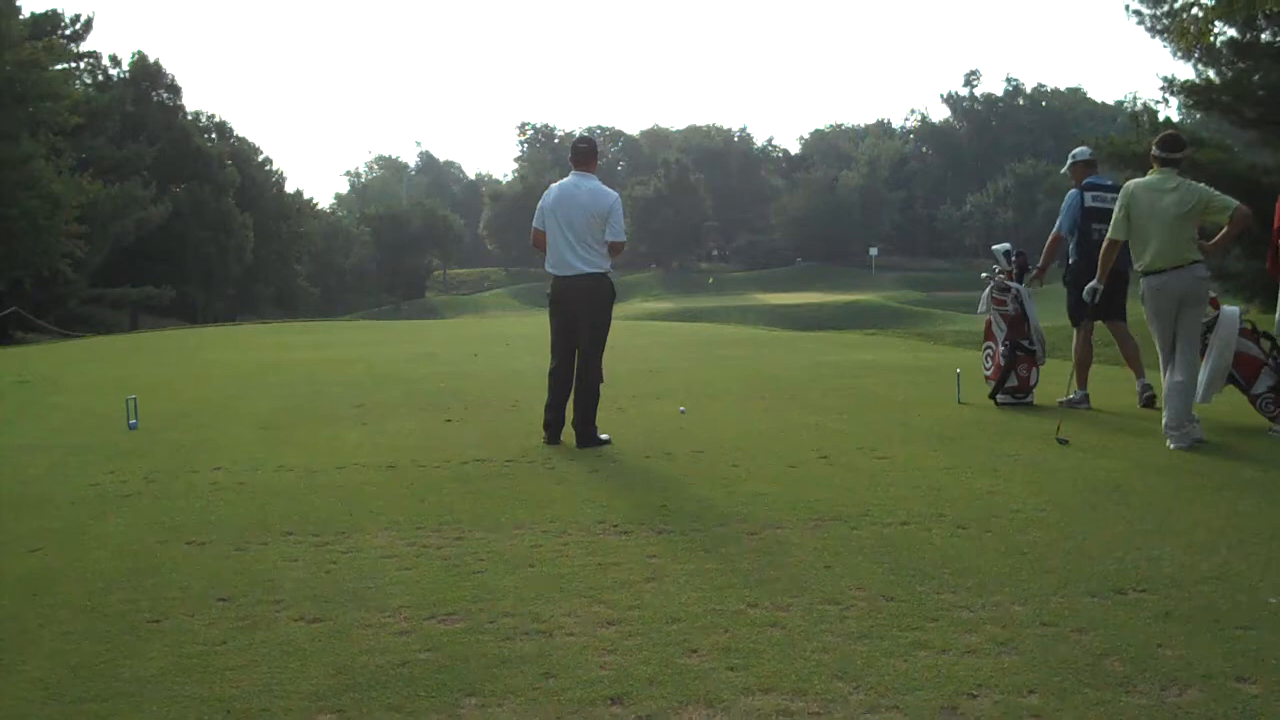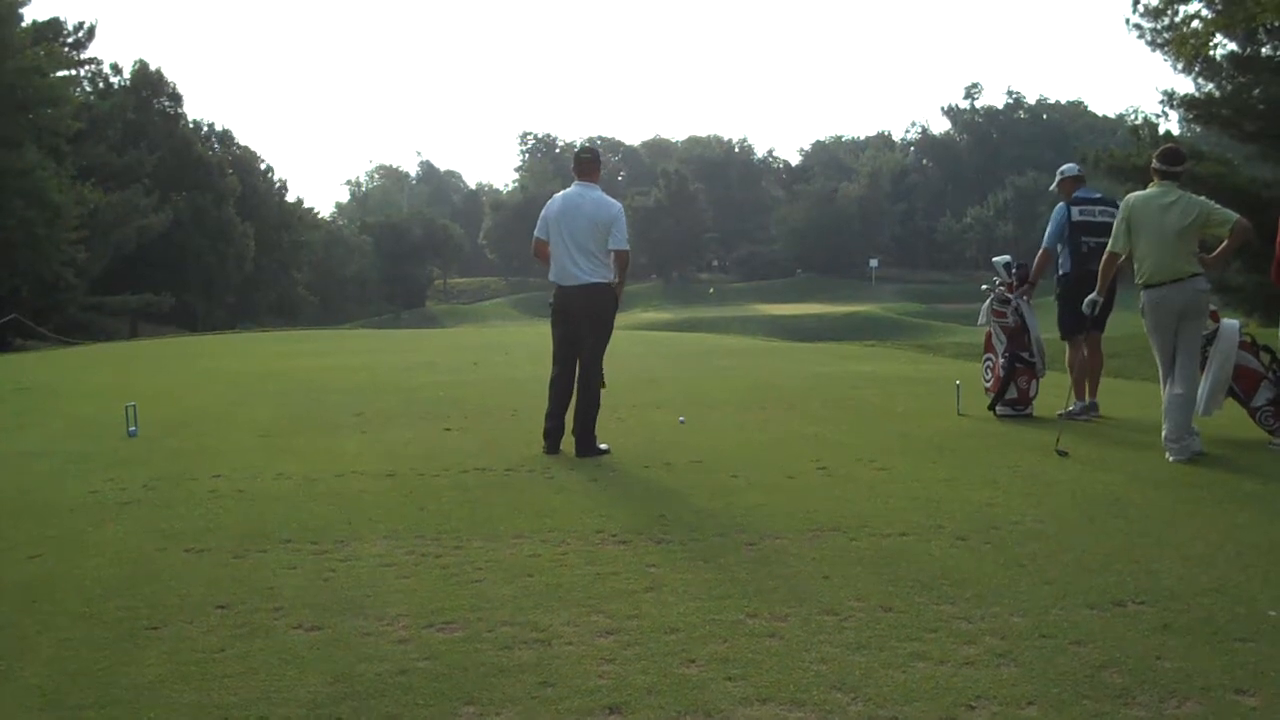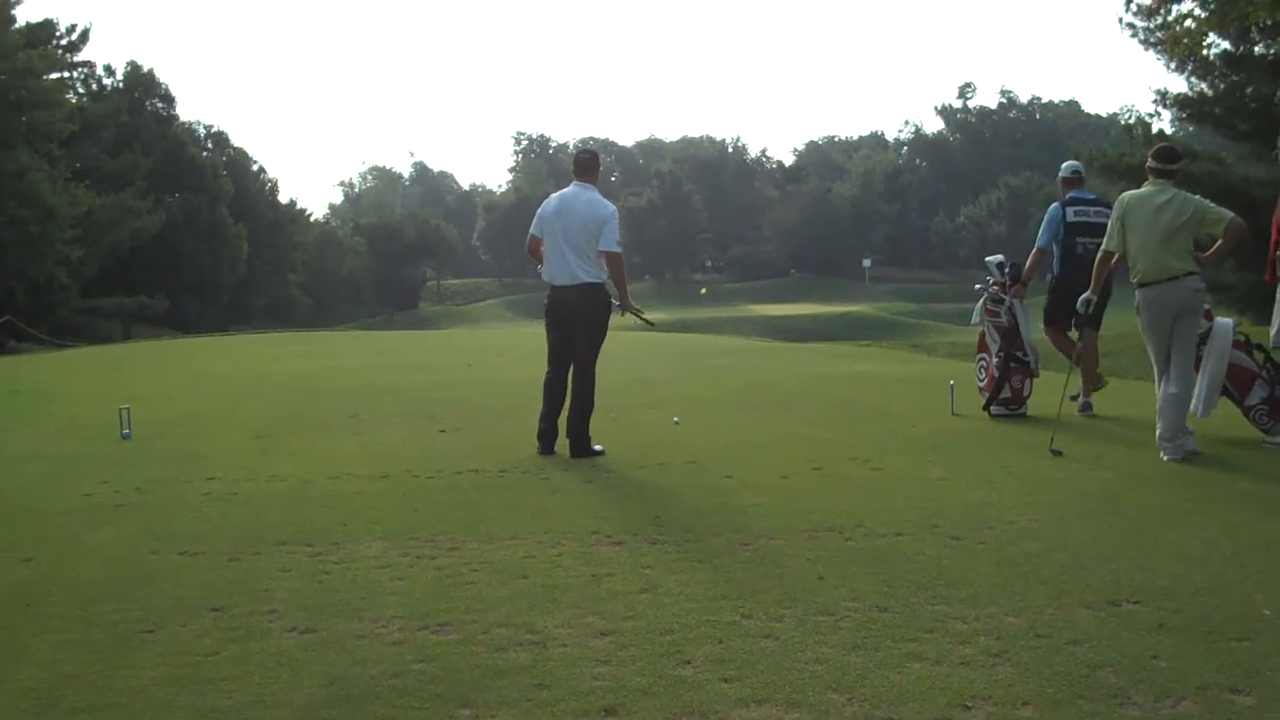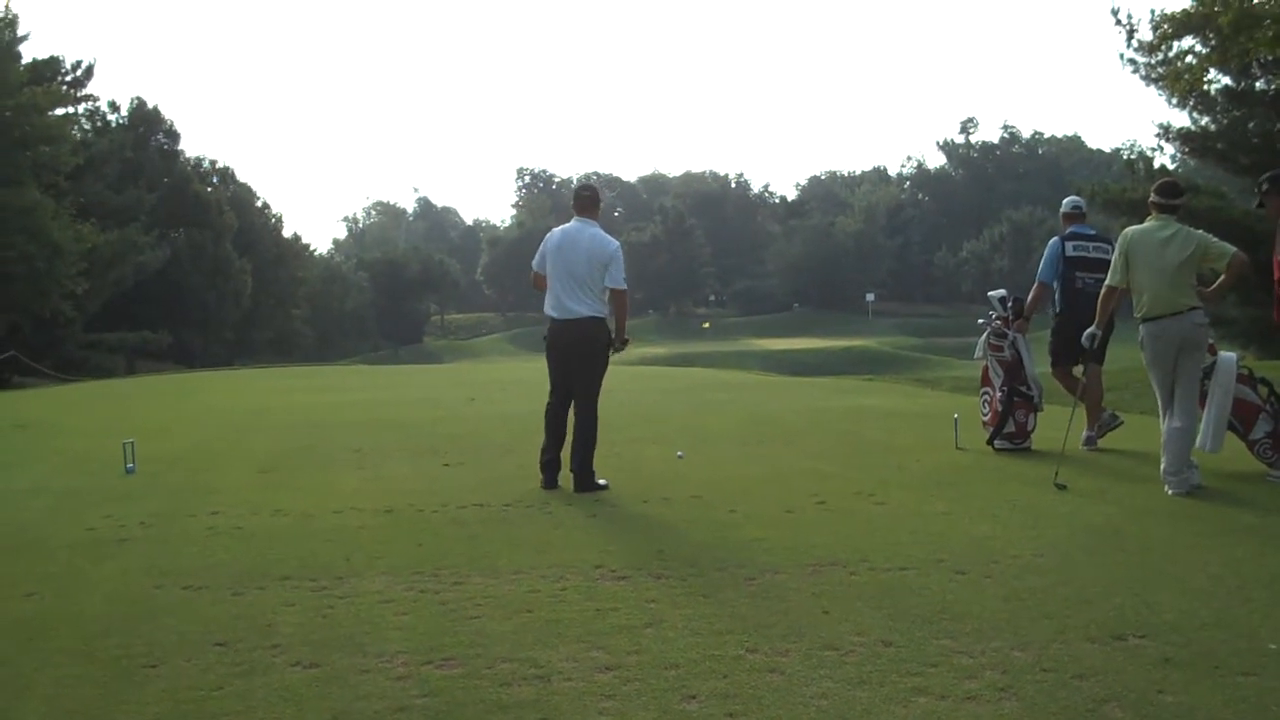
dt=0.7s
person 1, frame 1
left shoulder: (1131, 190)
right shoulder: (1195, 192)
left elbow: (1113, 241)
right elbow: (1242, 215)
left wrist: (1099, 281)
right wrist: (1212, 246)
left hip: (1155, 282)
right hip: (1192, 276)
left knee: (1169, 357)
right knee: (1187, 354)
left ankle: (1182, 423)
right ankle: (1177, 427)
person 1, frame 2
left shoulder: (1132, 202)
right shoulder: (1196, 205)
left elbow: (1113, 253)
right elbow: (1243, 228)
left wrist: (1098, 293)
right wrist: (1214, 260)
left hip: (1156, 295)
right hip: (1193, 289)
left knee: (1169, 370)
right knee: (1186, 368)
left ankle: (1181, 435)
right ankle: (1177, 439)
person 1, frame 3
left shoulder: (1127, 201)
right shoulder: (1190, 203)
left elbow: (1108, 252)
right elbow: (1238, 227)
left wrist: (1093, 292)
right wrist: (1209, 258)
left hip: (1151, 293)
right hip: (1188, 287)
left knee: (1164, 369)
right knee: (1181, 367)
left ankle: (1175, 435)
right ankle: (1172, 439)
person 1, frame 4
left shoulder: (1130, 236)
right shoulder: (1194, 238)
left elbow: (1112, 287)
right elbow: (1240, 261)
left wrist: (1097, 327)
right wrist: (1212, 293)
left hip: (1154, 327)
right hip: (1192, 321)
left knee: (1168, 403)
right knee: (1185, 402)
left ankle: (1180, 468)
right ankle: (1176, 473)
person 2, frame 1
left shoulder: (551, 193)
right shoulder: (608, 197)
left elbow: (537, 240)
right elbow: (617, 246)
left hip: (561, 285)
right hip: (594, 285)
left knee: (560, 358)
right knee: (589, 360)
left ankle: (552, 429)
right ankle: (585, 432)
person 2, frame 2
left shoulder: (554, 203)
right shoulder: (611, 208)
left elbow: (538, 250)
right elbow: (621, 255)
right wrist: (618, 284)
left hip: (564, 294)
right hip: (597, 295)
left knee: (561, 366)
right knee: (590, 369)
left ankle: (552, 439)
right ankle: (584, 441)
person 2, frame 3
left shoulder: (551, 203)
right shoulder: (605, 209)
left elbow: (532, 247)
right elbow: (612, 257)
right wrist: (624, 297)
left hip: (557, 295)
right hip: (590, 296)
left knee: (556, 367)
right knee: (584, 369)
left ankle: (546, 439)
right ankle: (579, 442)
person 2, frame 4
left shoulder: (553, 238)
right shoulder: (609, 245)
left elbow: (537, 282)
right elbow: (618, 296)
right wrist: (620, 335)
left hip: (558, 329)
right hip: (592, 331)
left knee: (558, 401)
right knee: (585, 405)
left ankle: (549, 472)
right ankle: (583, 476)
person 3, frame 1
left shoulder: (1077, 194)
right shoulder: (1122, 194)
left elbow: (1058, 236)
left wrist: (1041, 268)
left hip: (1085, 270)
right hip: (1117, 270)
left knee: (1082, 330)
right knee: (1120, 328)
left ankle: (1081, 393)
right ankle: (1143, 382)
person 3, frame 2
left shoulder: (1065, 208)
right shoulder: (1113, 208)
left elbow: (1047, 251)
left wrist: (1031, 283)
left hip: (1075, 282)
right hip: (1105, 282)
left knee: (1074, 342)
right knee: (1094, 340)
left ankle: (1080, 403)
right ankle: (1092, 401)
person 3, frame 3
left shoulder: (1059, 208)
right shoulder: (1107, 209)
left elbow: (1040, 250)
left wrist: (1023, 283)
left hip: (1068, 280)
right hip: (1099, 282)
left knee: (1054, 329)
right knee: (1089, 337)
left ankle: (1091, 376)
right ankle: (1086, 399)
person 3, frame 4
left shoulder: (1059, 243)
right shoulder: (1108, 245)
left elbow: (1042, 286)
left wrist: (1025, 318)
left hip: (1070, 317)
left knee: (1061, 370)
right knee: (1093, 371)
left ankle: (1101, 414)
right ankle: (1091, 430)
